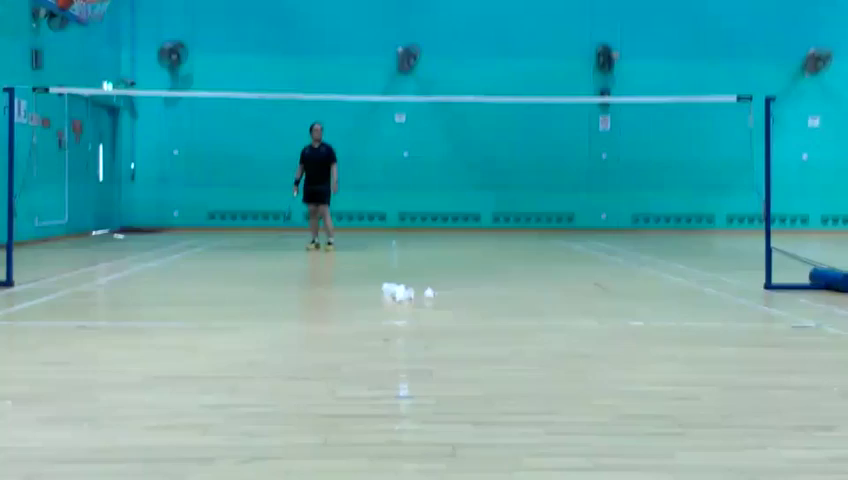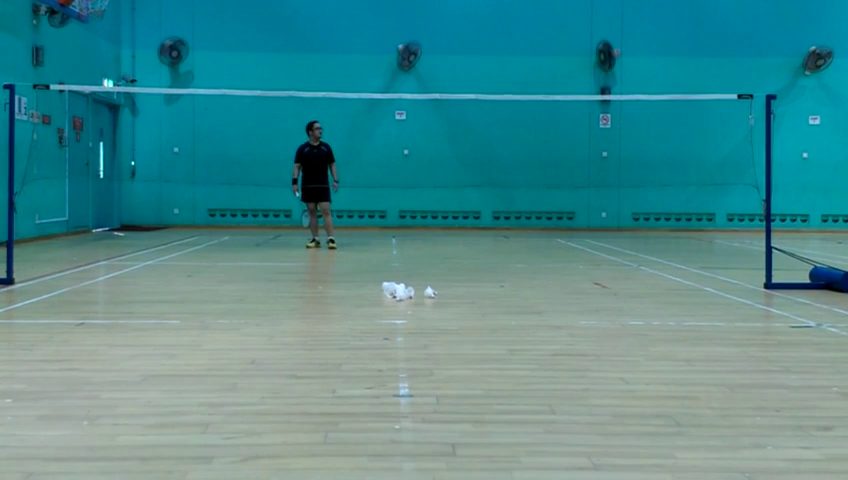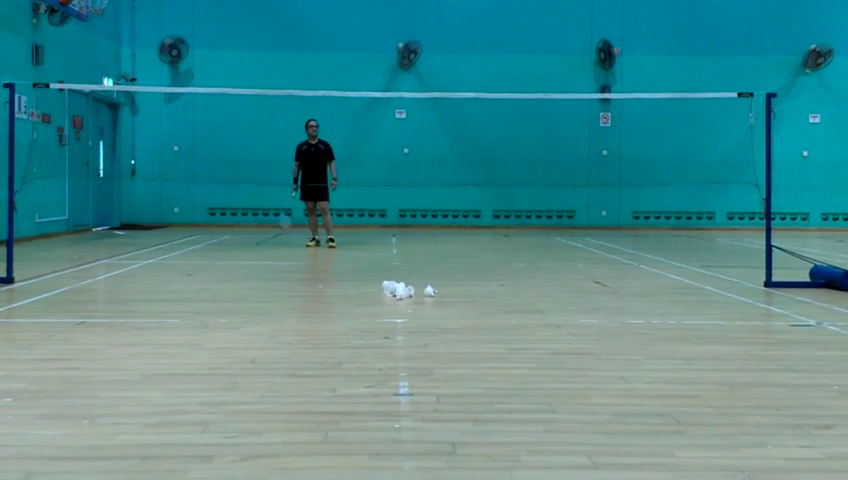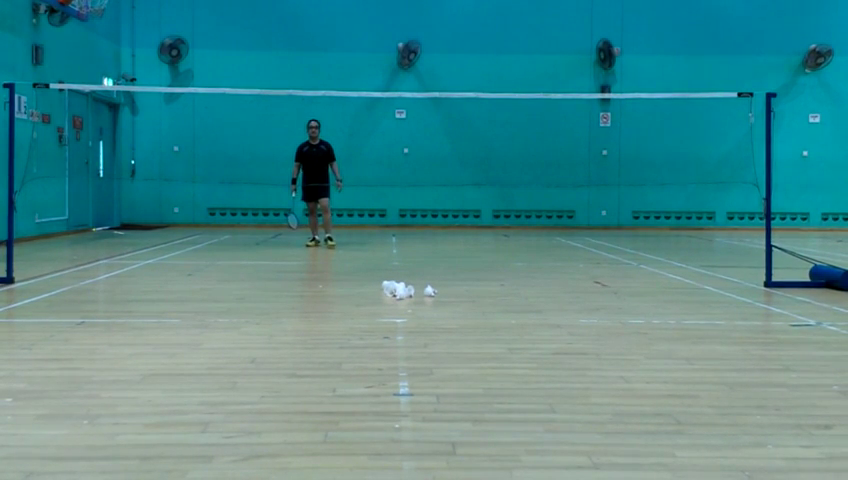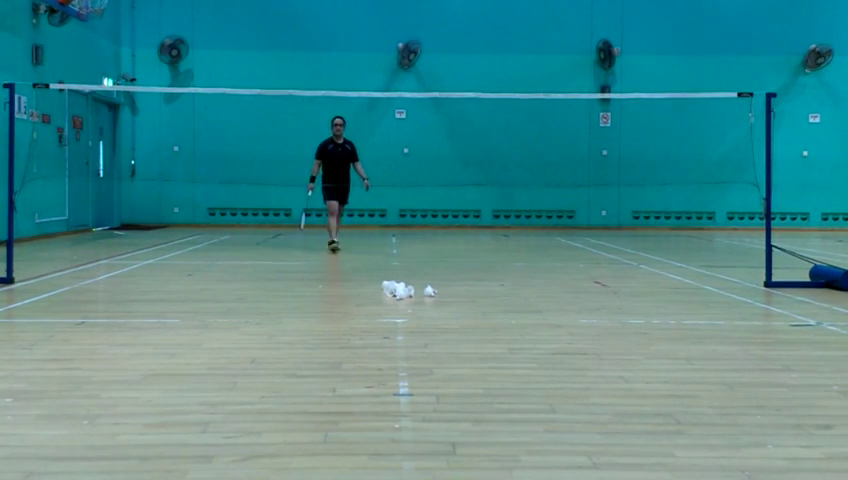
dt=1s
person 1, frame 1
left shoulder: (327, 149)
right shoulder: (305, 150)
left elbow: (333, 166)
right elbow: (301, 167)
left wrist: (335, 182)
right wrist: (296, 183)
left hip: (323, 187)
right hip: (309, 187)
left knee: (324, 213)
right knee: (312, 213)
left ankle: (330, 240)
right ankle: (315, 241)
person 1, frame 2
left shoulder: (326, 147)
right shoulder: (302, 149)
left elbow: (332, 164)
right elbow: (297, 166)
left wrist: (335, 180)
right wrist: (294, 182)
left hip: (323, 185)
right hip: (308, 186)
left knee: (326, 211)
right knee: (311, 212)
left ankle: (331, 239)
right ankle: (315, 239)
person 1, frame 3
left shoulder: (325, 145)
right shoulder: (301, 147)
left elbow: (331, 162)
right elbow: (297, 165)
left wrist: (334, 178)
right wrist: (295, 181)
left hip: (321, 184)
right hip: (306, 185)
left knee: (325, 210)
right knee: (311, 211)
left ankle: (331, 237)
right ankle: (315, 238)
person 1, frame 4
left shoulder: (326, 146)
right shoulder: (302, 148)
left elbow: (333, 163)
right elbow: (297, 165)
left wrist: (338, 179)
right wrist: (293, 182)
left hip: (323, 184)
right hip: (308, 185)
left knee: (325, 208)
right knee: (312, 211)
left ankle: (328, 236)
right ankle: (315, 238)
person 1, frame 5
left shoulder: (350, 145)
right shoulder: (324, 145)
left elbow: (356, 163)
right elbow: (317, 163)
left wrist: (365, 178)
right wrist: (312, 180)
left hip: (344, 185)
right hip: (329, 185)
left knee: (338, 214)
right knee: (333, 212)
left ankle: (332, 240)
right ankle: (334, 241)
